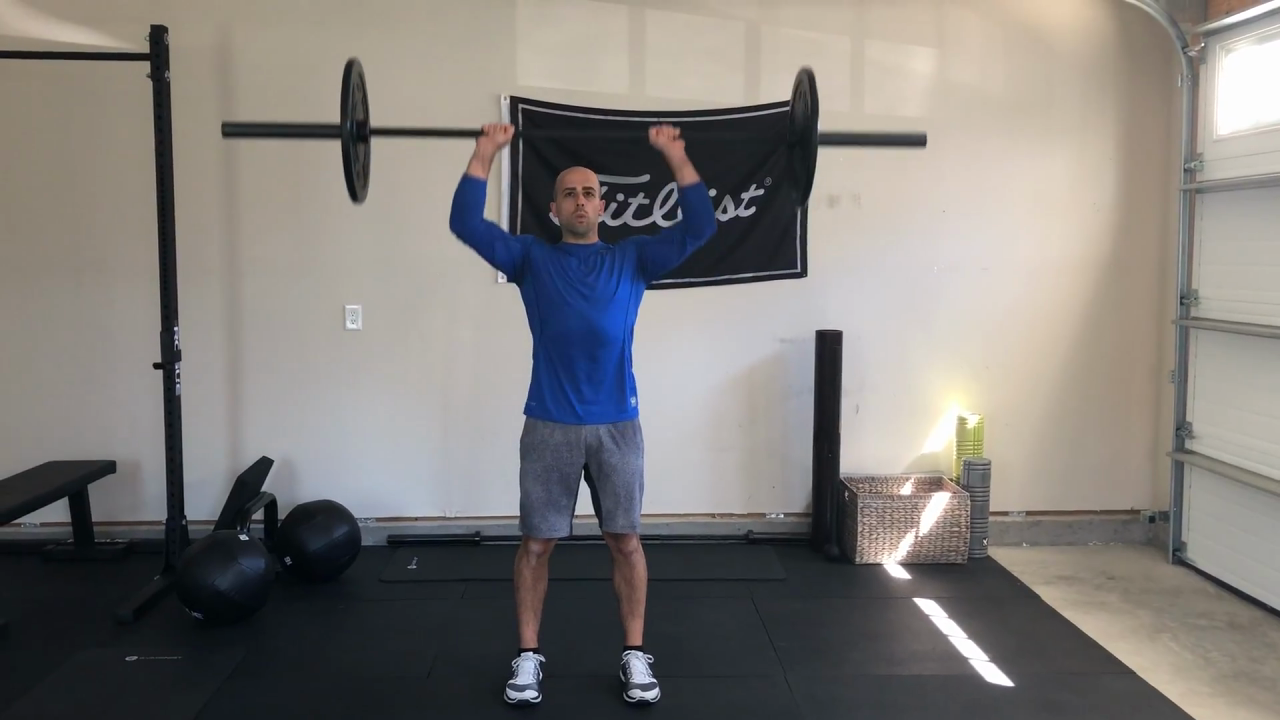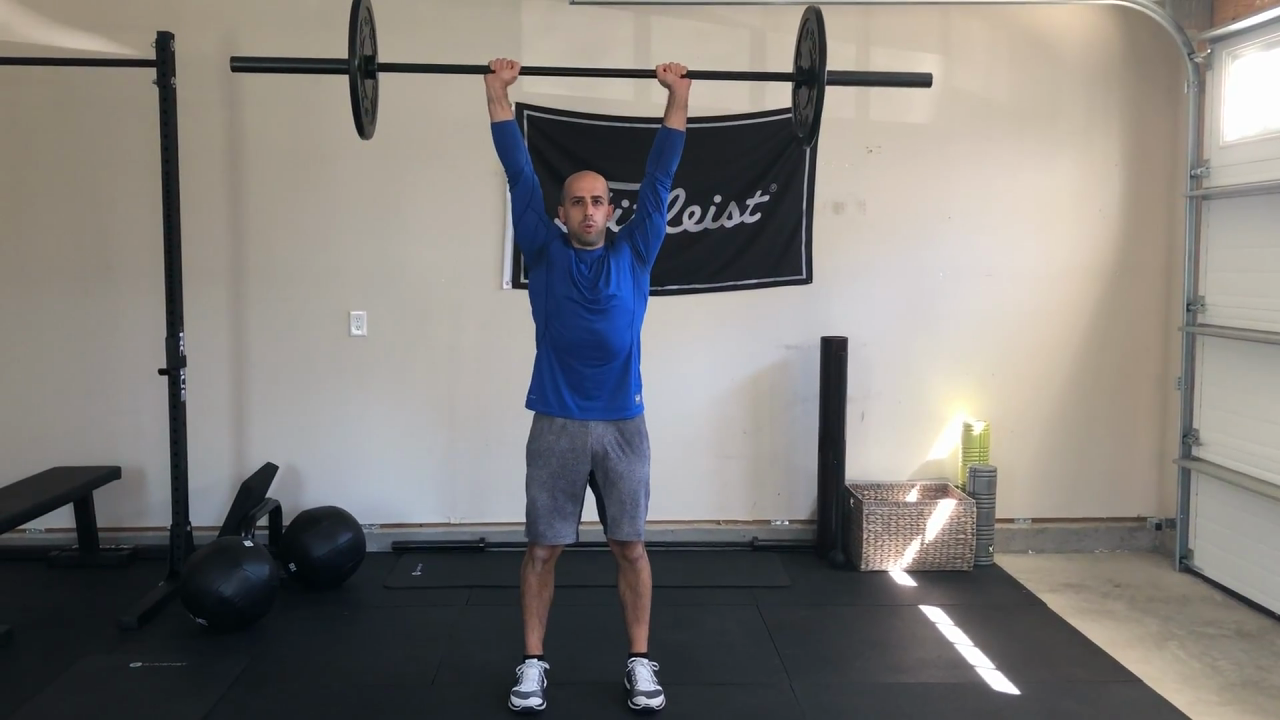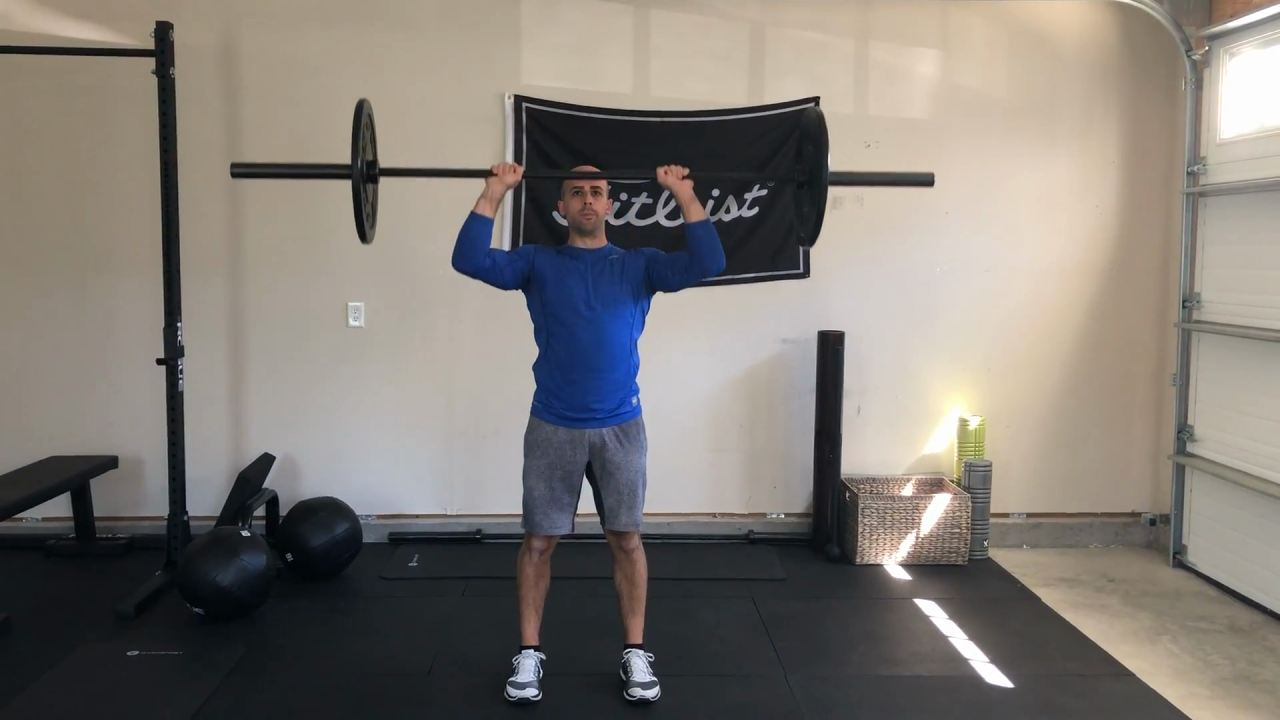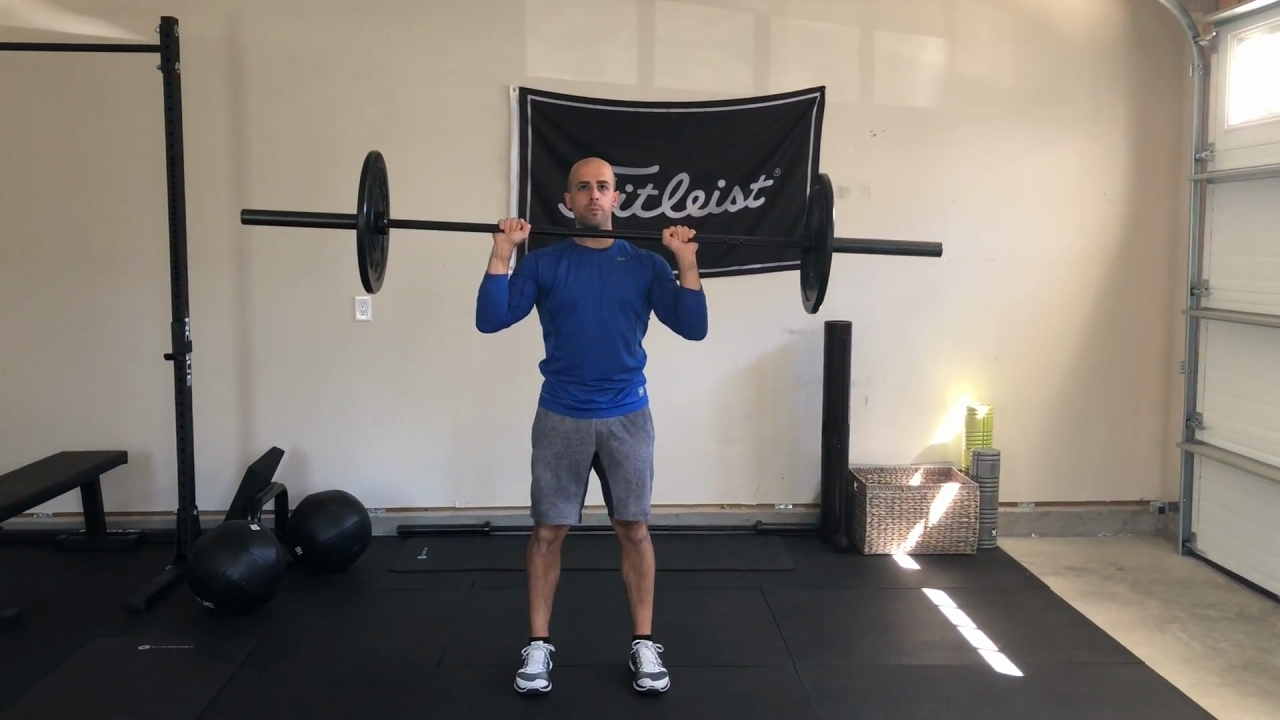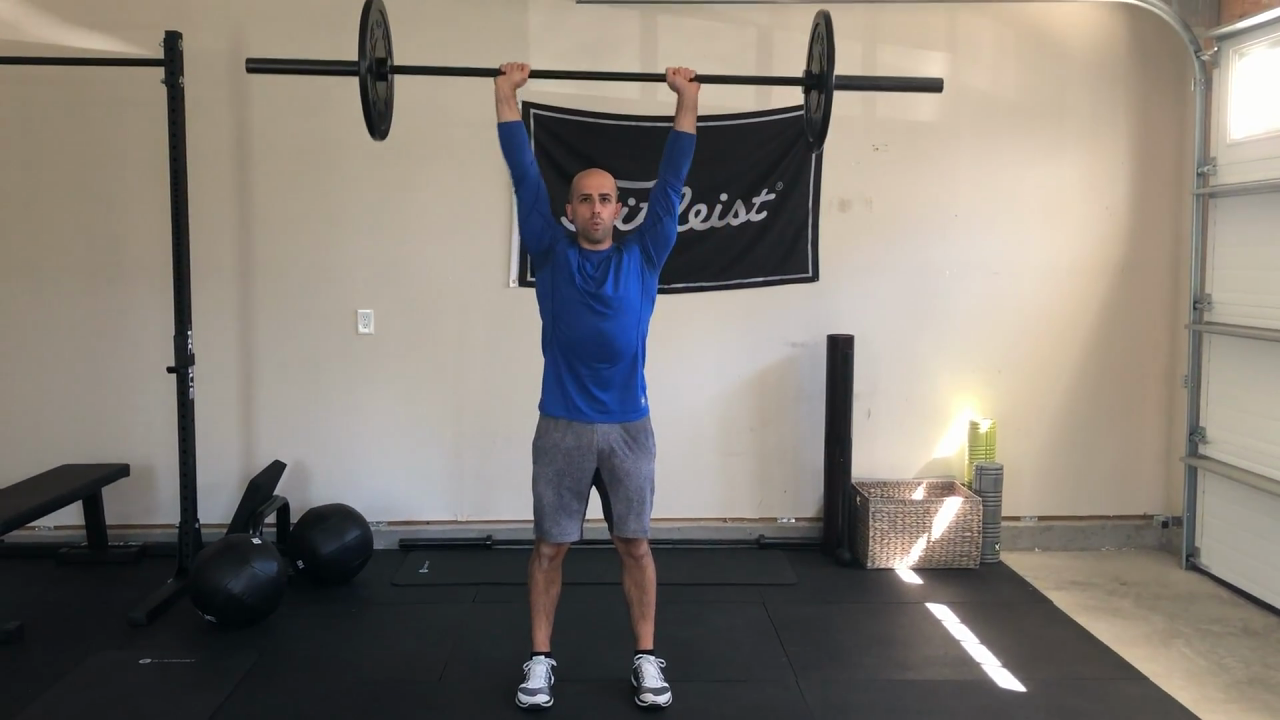
dt=1s
person 1, frame 1
left shoulder: (633, 257)
right shoulder: (531, 257)
left elbow: (700, 227)
right elbow: (465, 224)
left wrist: (676, 157)
right wrist: (484, 154)
left hip: (617, 425)
right hip: (549, 426)
left knee: (625, 540)
right knee: (536, 543)
left ankle: (634, 654)
right ankle: (528, 656)
person 1, frame 2
left shoulder: (635, 253)
right shoulder: (543, 251)
left elbow: (660, 174)
right elbow: (518, 170)
left wrist: (677, 94)
right wrist: (497, 91)
left hip: (623, 427)
right hip: (556, 428)
left knee: (630, 548)
right knee: (541, 550)
left ankle: (639, 662)
right ankle: (533, 662)
person 1, frame 3
left shoulder: (639, 265)
right shoulder: (537, 263)
left elbow: (707, 262)
right elbow: (469, 260)
left wrist: (684, 196)
right wrist: (493, 192)
left hip: (621, 426)
right hip: (552, 427)
left knee: (626, 539)
right knee: (538, 541)
left ankle: (635, 654)
right ankle: (528, 654)
person 1, frame 4
left shoulder: (646, 264)
right shoulder: (543, 263)
left elbow: (694, 328)
right elbow: (490, 320)
left wrist: (687, 262)
right wrist: (500, 254)
left hip: (627, 416)
right hip: (560, 417)
left knee: (634, 530)
right knee: (548, 531)
left ankle: (643, 644)
right ankle: (538, 645)
person 1, frame 5
left shoulder: (644, 255)
right shoulder: (551, 253)
left elbow: (672, 177)
right elbow: (523, 170)
left wrist: (687, 99)
right wrist: (506, 93)
left hip: (629, 429)
right hip: (562, 430)
left knee: (634, 546)
right knee: (549, 548)
left ankle: (646, 658)
right ankle: (540, 659)
